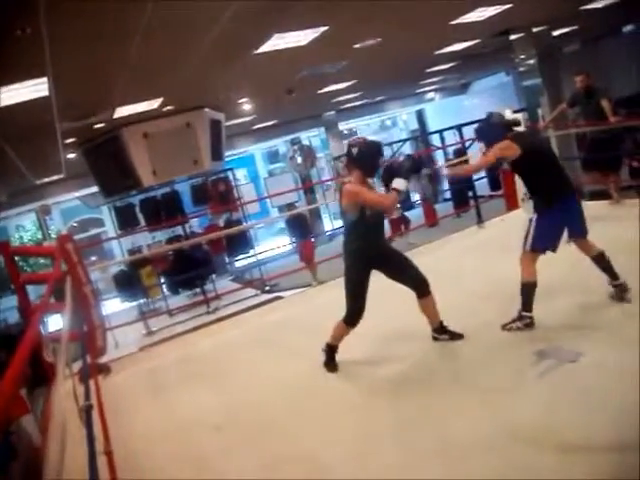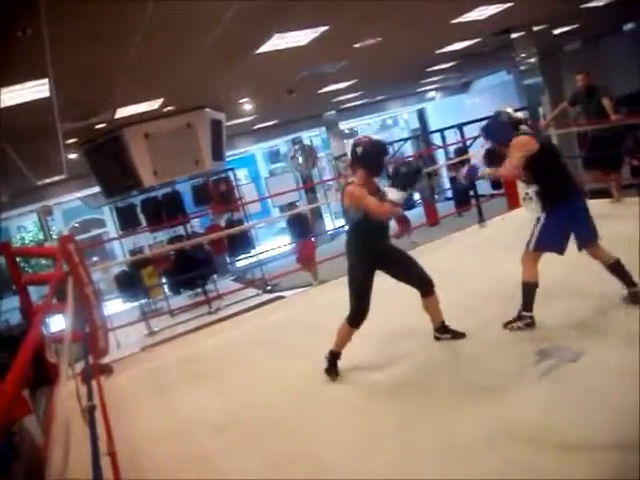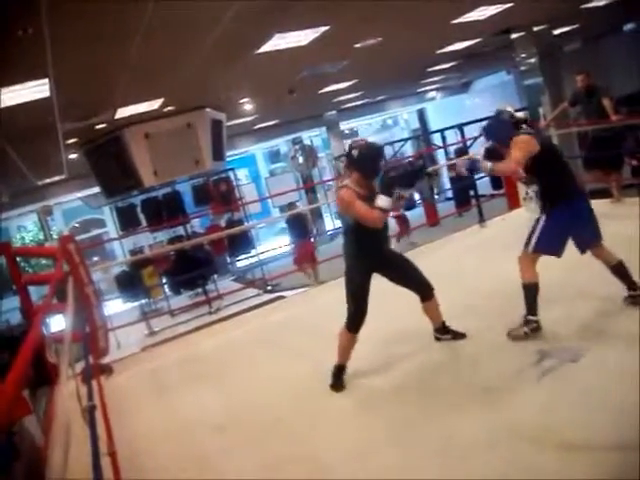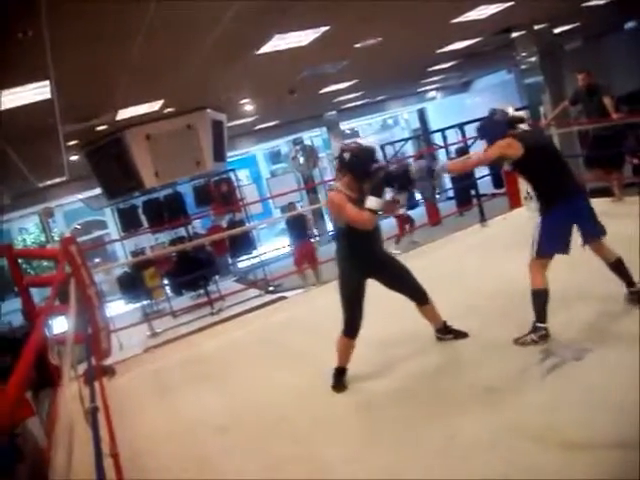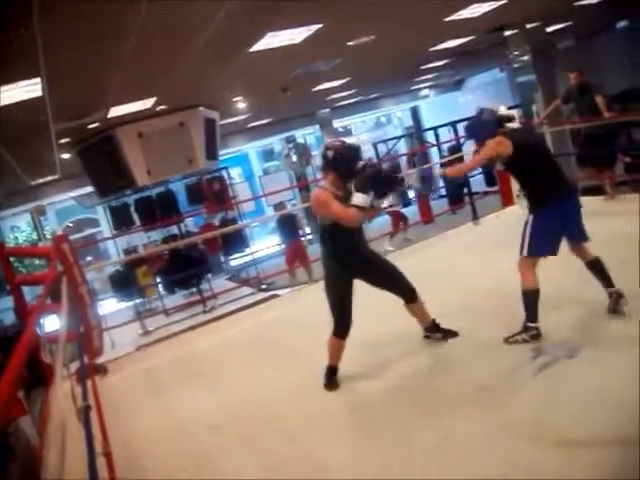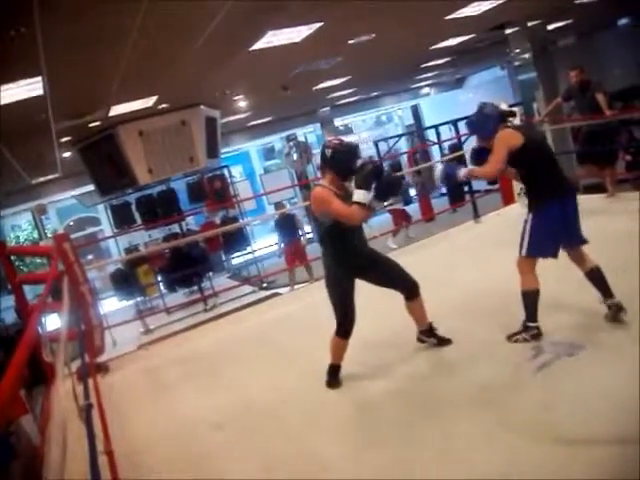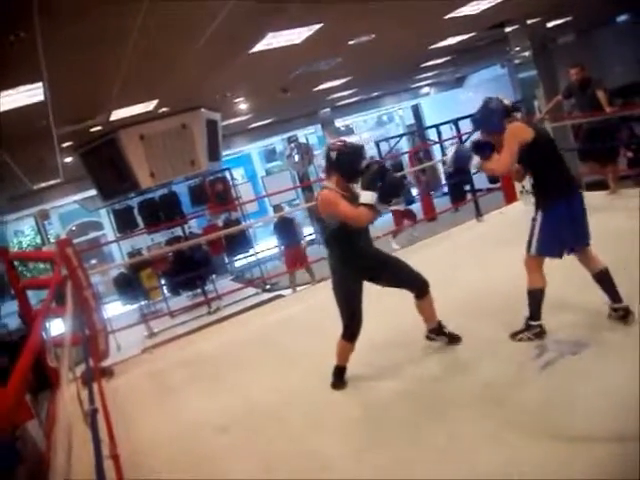
dt=0.1s
person 1, frame 1
left shoulder: (364, 184)
right shoulder: (351, 189)
left elbow: (386, 204)
right elbow: (389, 204)
left wrist: (398, 179)
right wrist: (401, 177)
left hip: (380, 248)
right hip: (358, 256)
left knee: (421, 284)
right knee: (354, 313)
left ankle: (438, 330)
right ankle: (330, 349)
person 1, frame 2
left shoulder: (370, 183)
right shoulder: (353, 190)
left elbow: (390, 207)
right elbow: (387, 212)
left hip: (383, 249)
right hip: (361, 257)
left knee: (425, 284)
right knee: (358, 314)
left ankle: (440, 329)
right ankle: (333, 356)
person 1, frame 3
left shoulder: (368, 186)
right shoulder: (345, 194)
left elbow: (385, 210)
right elbow: (376, 220)
left wrist: (403, 184)
right wrist: (386, 190)
left hip: (381, 252)
right hip: (358, 260)
left knee: (424, 287)
right knee: (355, 319)
left ankle: (441, 329)
right ankle: (338, 369)
person 1, frame 4
left shoulder: (360, 189)
right shoulder: (335, 197)
left elbow: (385, 210)
right elbow: (365, 222)
right wrist: (375, 191)
left hip: (376, 256)
right hip: (352, 266)
left knee: (418, 293)
right knee: (352, 324)
left ankle: (442, 329)
right ankle: (339, 372)
person 1, frame 5
left shoulder: (345, 188)
right shoulder: (320, 195)
left elbow: (367, 214)
right elbow: (352, 219)
left wrist: (381, 190)
right wrist: (362, 187)
left hip: (362, 255)
right hip: (338, 266)
left knee: (407, 290)
right knee: (342, 324)
left ankle: (431, 328)
right ankle: (331, 370)
person 1, frame 6
left shoulder: (343, 188)
right shoulder: (320, 194)
left elbow: (362, 216)
right elbow: (353, 217)
left wrist: (379, 196)
right wrist: (363, 184)
left hip: (362, 254)
right hip: (339, 266)
left knee: (410, 286)
right knee: (345, 324)
left ankle: (425, 332)
right ankle: (333, 370)
person 1, frame 7
left shoulder: (348, 190)
right shoulder: (326, 196)
left elbow: (367, 217)
right elbow: (360, 219)
left wrist: (384, 198)
right wrist: (370, 185)
left hip: (369, 255)
right hip: (346, 268)
left knee: (420, 284)
right knee: (352, 327)
left ankle: (435, 330)
right ankle: (339, 371)
person 2, frame 1
left shoulder: (505, 146)
right shoulder: (531, 138)
left elbow: (475, 167)
left wrist: (444, 172)
right wrist: (509, 165)
left hip: (548, 205)
right hip: (567, 197)
left knee: (527, 259)
right knee: (583, 241)
left ankle: (526, 316)
right ankle: (618, 285)
person 2, frame 2
left shoulder: (520, 142)
right shoulder: (531, 140)
left elbow: (508, 173)
left wrist: (481, 172)
left hip: (556, 206)
right hip: (574, 199)
left knee: (529, 258)
right knee: (594, 249)
left ankle: (526, 315)
person 2, frame 3
left shoulder: (521, 141)
right shoulder: (532, 138)
left elbow: (510, 168)
left wrist: (484, 166)
right wrist: (521, 173)
left hip: (557, 206)
right hip: (576, 199)
left knee: (526, 260)
right knee: (597, 248)
left ankle: (531, 320)
person 2, frame 4
left shoulder: (507, 144)
right shoulder: (535, 135)
left elbow: (470, 163)
left hip: (554, 205)
right hip: (576, 195)
left knee: (537, 266)
right knee: (598, 245)
left ankle: (540, 328)
person 2, frame 5
left shoulder: (498, 143)
right shoulder: (526, 133)
left elbow: (467, 168)
right wrist: (504, 165)
left hip: (544, 205)
right hip: (566, 195)
left knee: (526, 265)
right knee: (579, 247)
left ankle: (531, 327)
right ankle: (613, 292)
person 2, frame 6
left shoulder: (504, 136)
right shoulder: (528, 132)
left elbow: (491, 171)
left wrist: (461, 172)
right wrist: (504, 164)
left hip: (544, 204)
right hip: (564, 194)
left knee: (525, 265)
right knee: (577, 253)
left ankle: (531, 326)
right ankle: (612, 304)
person 2, frame 7
left shoulder: (513, 130)
right shoulder: (531, 130)
left elbow: (501, 168)
right elbow: (519, 174)
left wrist: (476, 160)
right wrist: (491, 154)
left hip: (551, 201)
right hip: (570, 194)
left knee: (533, 263)
right knee: (584, 253)
left ankle: (534, 324)
right ankle: (619, 306)
person 3, frame 1
left shoulder: (597, 92)
right shoulder: (577, 95)
left elbow: (605, 103)
right elbow: (562, 107)
left wrist: (611, 117)
right wrist: (547, 122)
left hip: (607, 135)
right hip: (592, 136)
left knee: (612, 166)
right knee: (588, 167)
left ankle: (615, 192)
right ankle: (612, 187)
person 3, frame 2
left shoulder: (598, 90)
right shoulder: (578, 94)
left elbow: (606, 101)
right elbow: (563, 106)
left wrist: (612, 115)
right wrist: (548, 121)
left hip: (608, 133)
right hip: (593, 135)
left knee: (613, 165)
right knee: (589, 165)
left ankle: (616, 191)
right ankle: (613, 185)
person 3, frame 3
left shoulder: (599, 90)
right shoulder: (578, 94)
left elbow: (606, 101)
right elbow: (563, 106)
left wrist: (612, 115)
right wrist: (548, 121)
left hip: (608, 133)
right hip: (593, 135)
left knee: (613, 165)
right knee: (589, 165)
left ankle: (616, 191)
right ankle: (613, 185)
person 3, frame 4
left shoulder: (600, 89)
right shoulder: (578, 93)
left elbow: (607, 100)
right elbow: (564, 105)
left wrist: (613, 114)
right wrist: (549, 119)
left hip: (610, 132)
right hip: (594, 133)
left knee: (614, 164)
right knee: (590, 164)
left ankle: (617, 189)
right ankle: (615, 184)
person 3, frame 5
left shoulder: (592, 87)
right shoulder: (570, 91)
left elbow: (599, 98)
right elbow: (557, 103)
left wrist: (605, 112)
right wrist: (542, 118)
left hip: (602, 130)
right hip: (586, 131)
left knee: (606, 162)
right knee: (583, 162)
left ankle: (610, 187)
right ankle: (607, 182)
person 3, frame 6
left shoulder: (593, 85)
right shoulder: (571, 89)
left elbow: (600, 96)
right elbow: (558, 101)
left wrist: (606, 110)
right wrist: (543, 116)
left hip: (603, 128)
right hip: (587, 129)
left knee: (608, 160)
right knee: (583, 159)
left ankle: (610, 183)
right ankle: (608, 179)
person 3, frame 7
left shoulder: (593, 82)
right shoulder: (571, 86)
left elbow: (600, 93)
right elbow: (558, 99)
left wrist: (607, 107)
right wrist: (543, 113)
left hip: (604, 124)
right hip: (587, 126)
left knee: (609, 156)
right knee: (585, 156)
left ankle: (613, 182)
right ankle: (610, 176)
